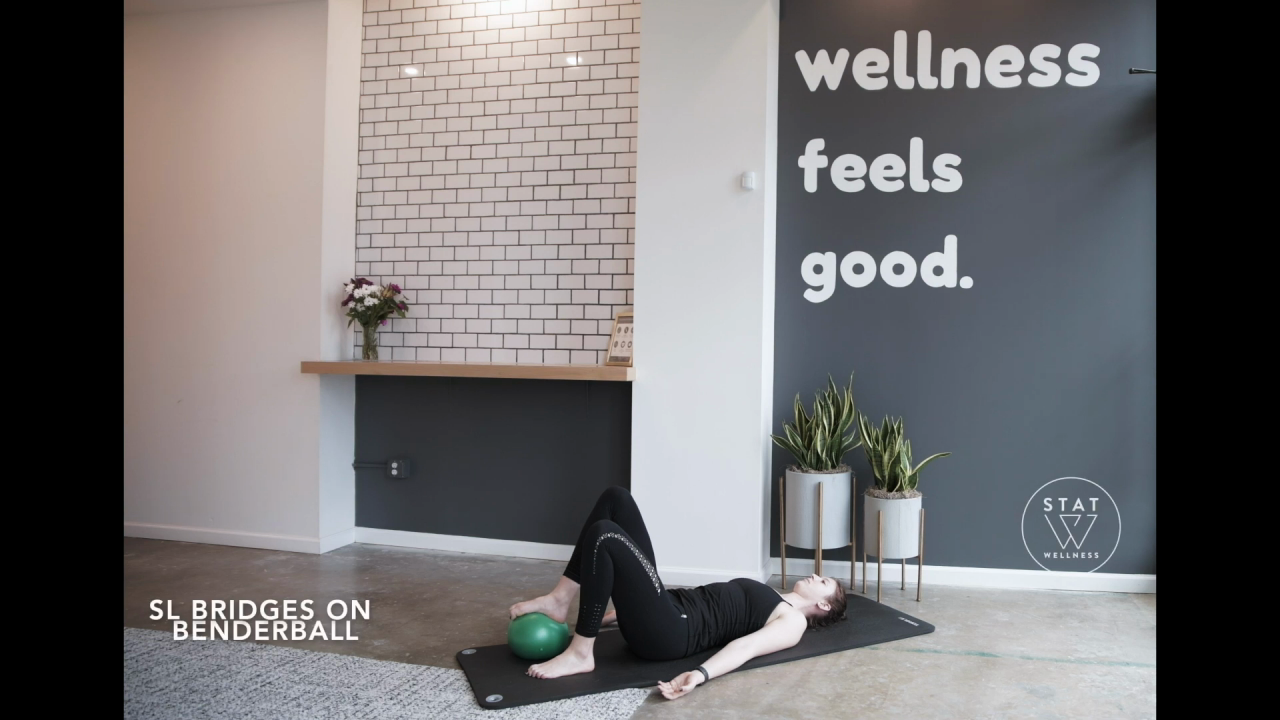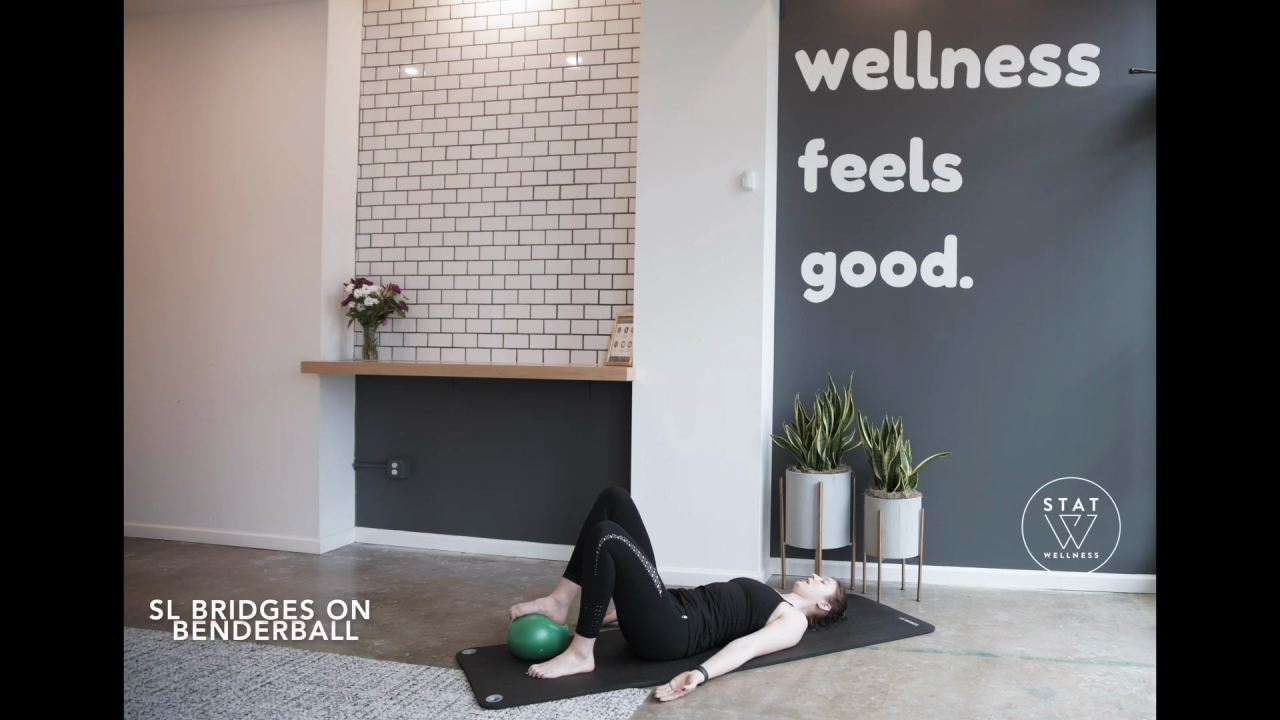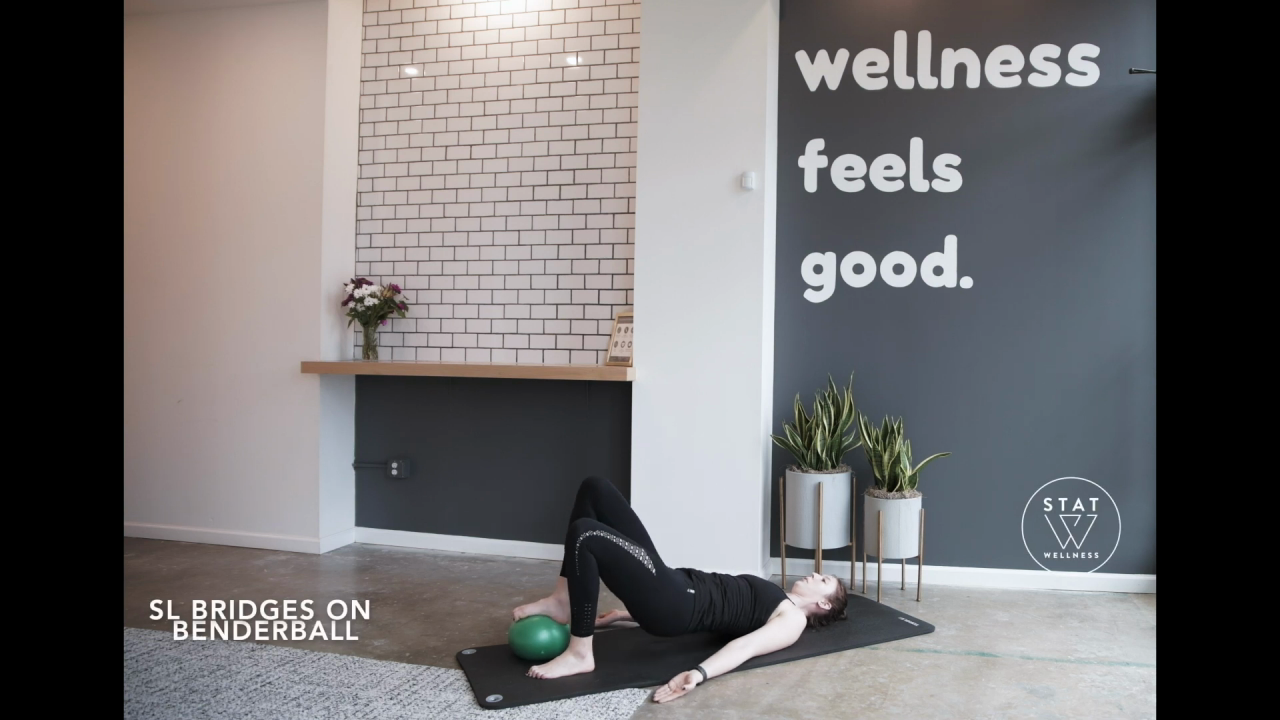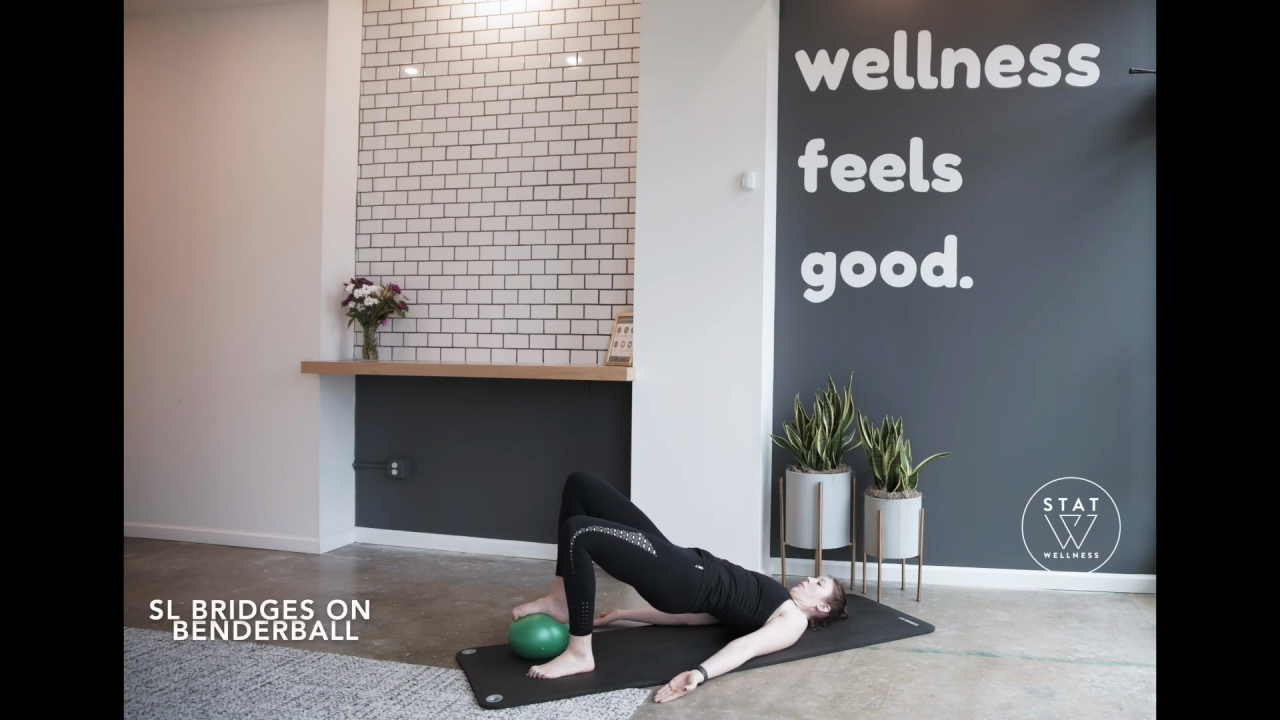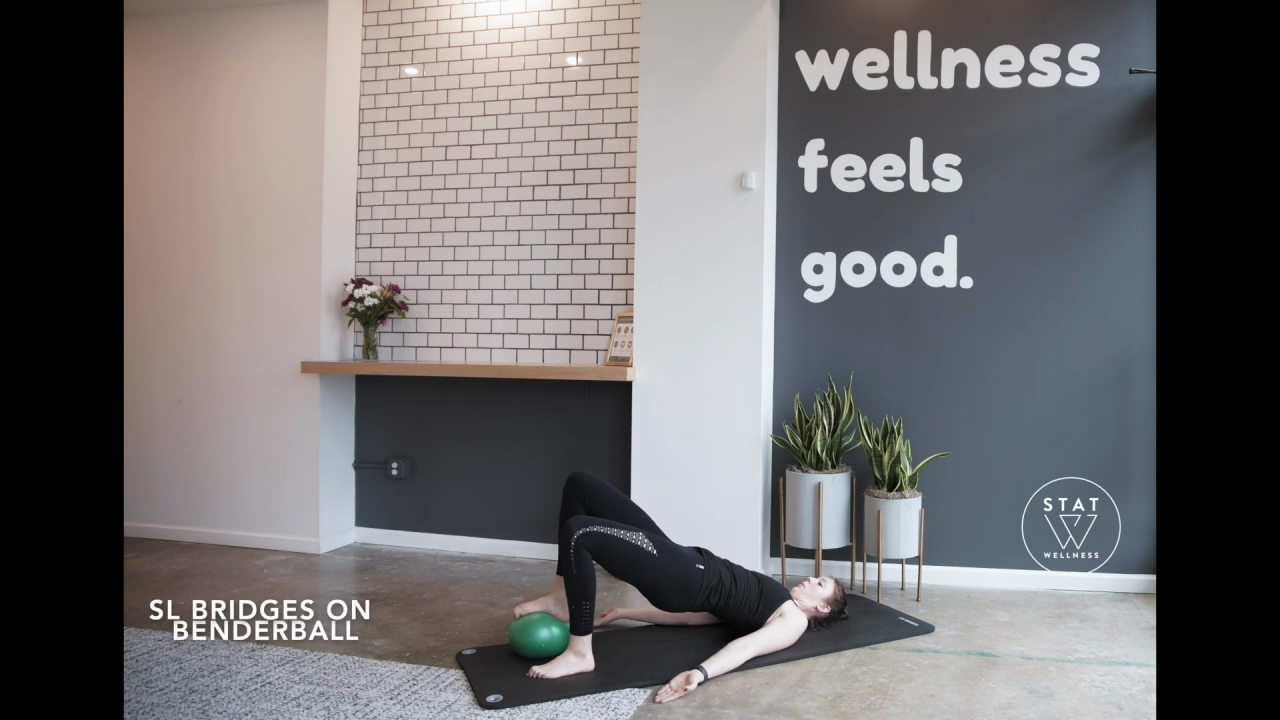
dt=0.5s
person 1, frame 1
left shoulder: (792, 622)
right shoulder: (767, 602)
left elbow: (746, 648)
left wrist: (699, 676)
right wrist: (619, 612)
left hip: (667, 633)
right hip: (664, 614)
left knee: (603, 536)
right knee: (616, 499)
left ankle: (579, 656)
right ankle: (558, 601)
person 1, frame 2
left shoulder: (793, 620)
right shoulder: (767, 601)
left elbow: (746, 647)
left wrist: (699, 674)
right wrist: (620, 610)
left hip: (667, 633)
right hip: (668, 609)
left knee: (605, 535)
right knee: (614, 499)
left ankle: (580, 655)
right ankle: (558, 601)
person 1, frame 3
left shoulder: (793, 620)
right shoulder: (769, 602)
left elbow: (746, 646)
left wrist: (697, 674)
right wrist: (625, 612)
left hip: (674, 603)
right hip: (671, 590)
left knee: (584, 534)
right knee: (594, 489)
left ankle: (579, 655)
right ankle: (562, 602)
person 1, frame 4
left shoulder: (793, 620)
right shoulder: (772, 603)
left elbow: (746, 647)
left wrist: (699, 674)
right wrist: (622, 614)
left hip: (684, 578)
right hip: (678, 566)
left knee: (577, 533)
right knee: (579, 484)
left ankle: (579, 654)
right ankle: (560, 600)
person 1, frame 5
left shoulder: (793, 620)
right shoulder: (772, 603)
left elbow: (747, 647)
left wrist: (699, 674)
right wrist: (620, 613)
left hip: (684, 578)
right hip: (678, 565)
left knee: (577, 532)
right knee: (580, 485)
left ankle: (579, 654)
right ankle: (561, 599)
